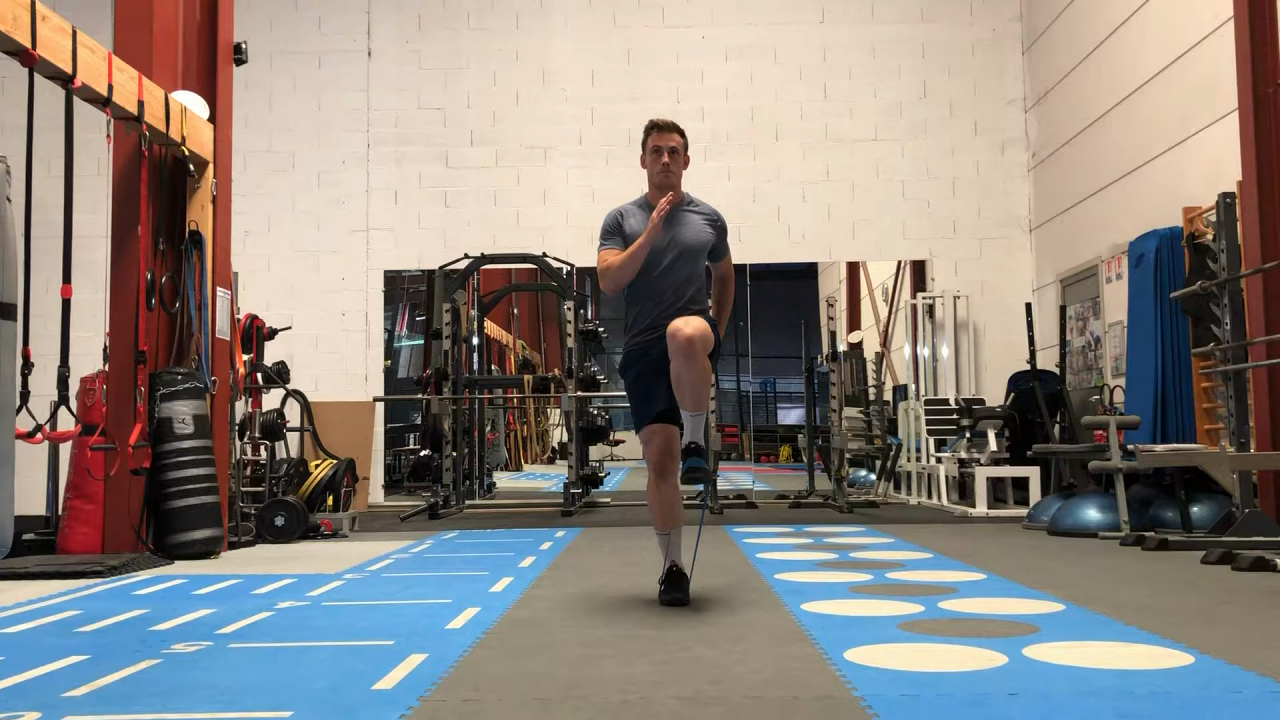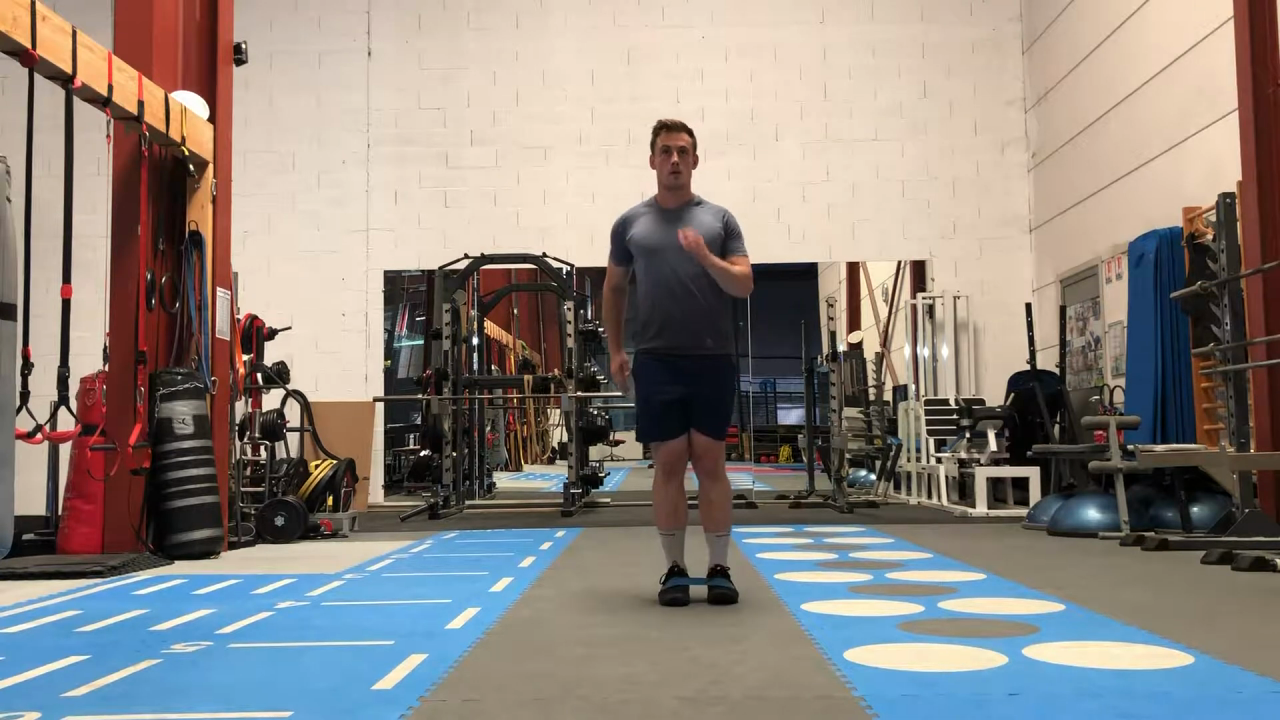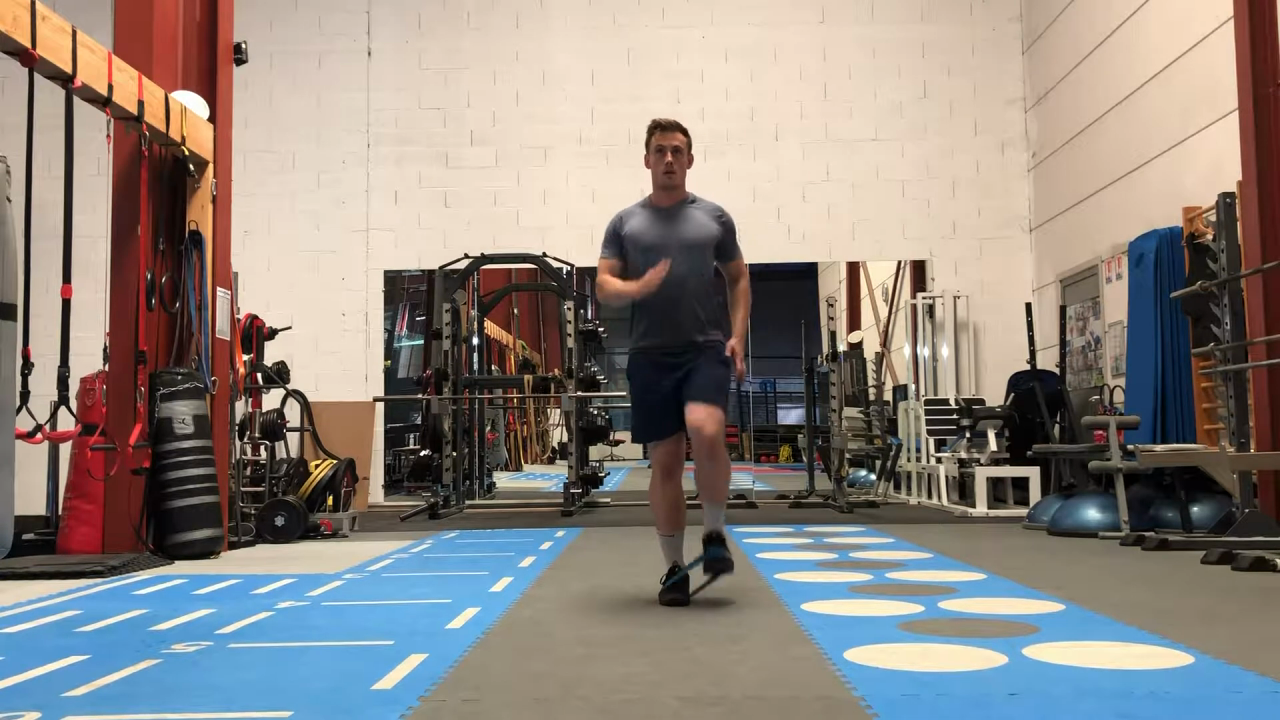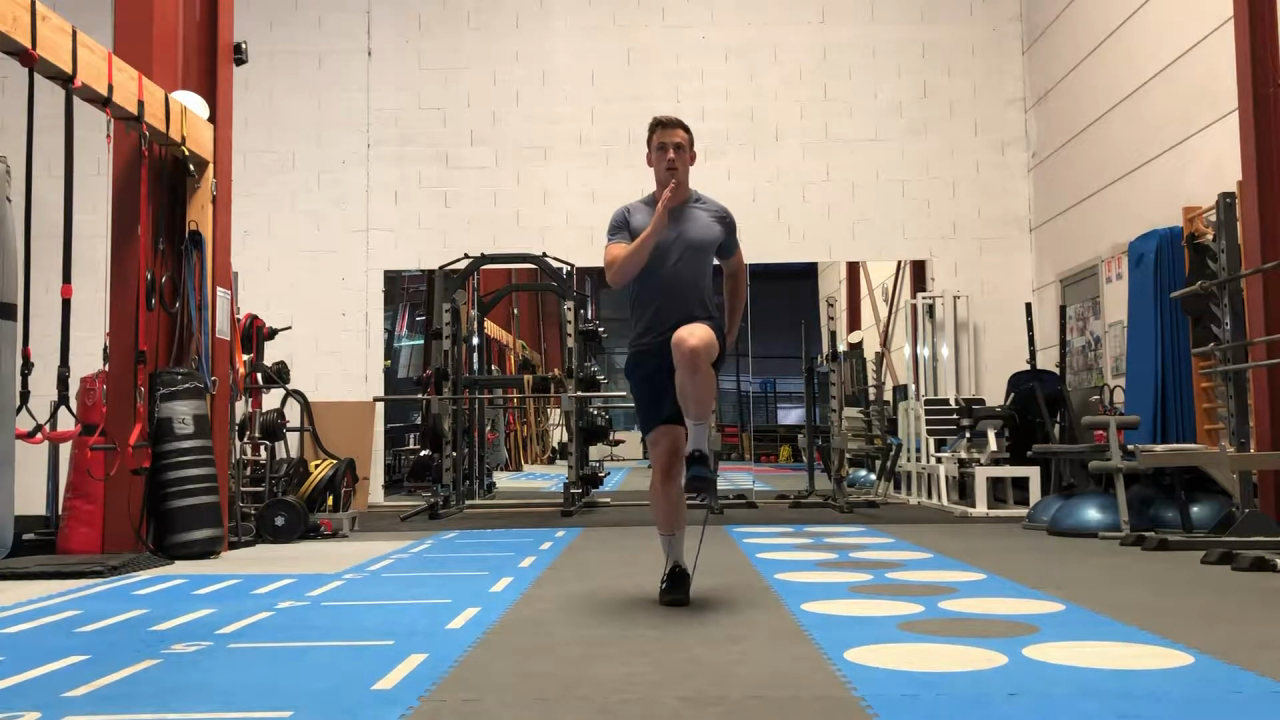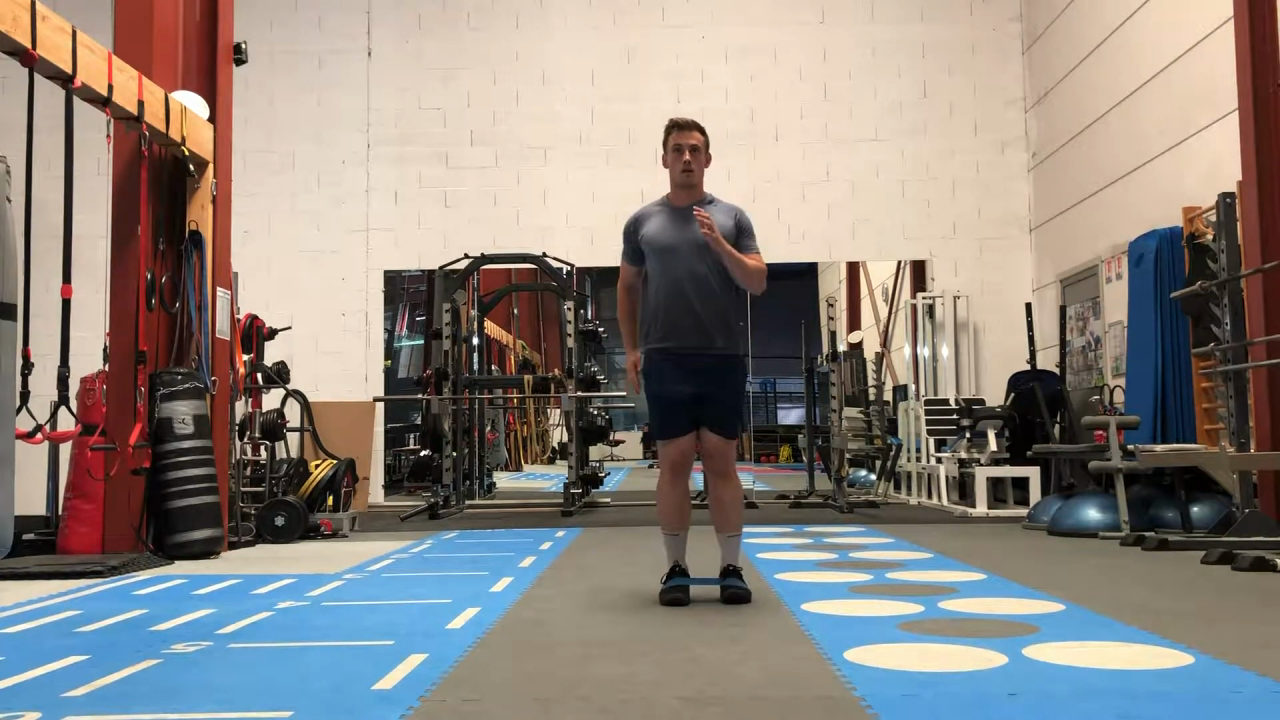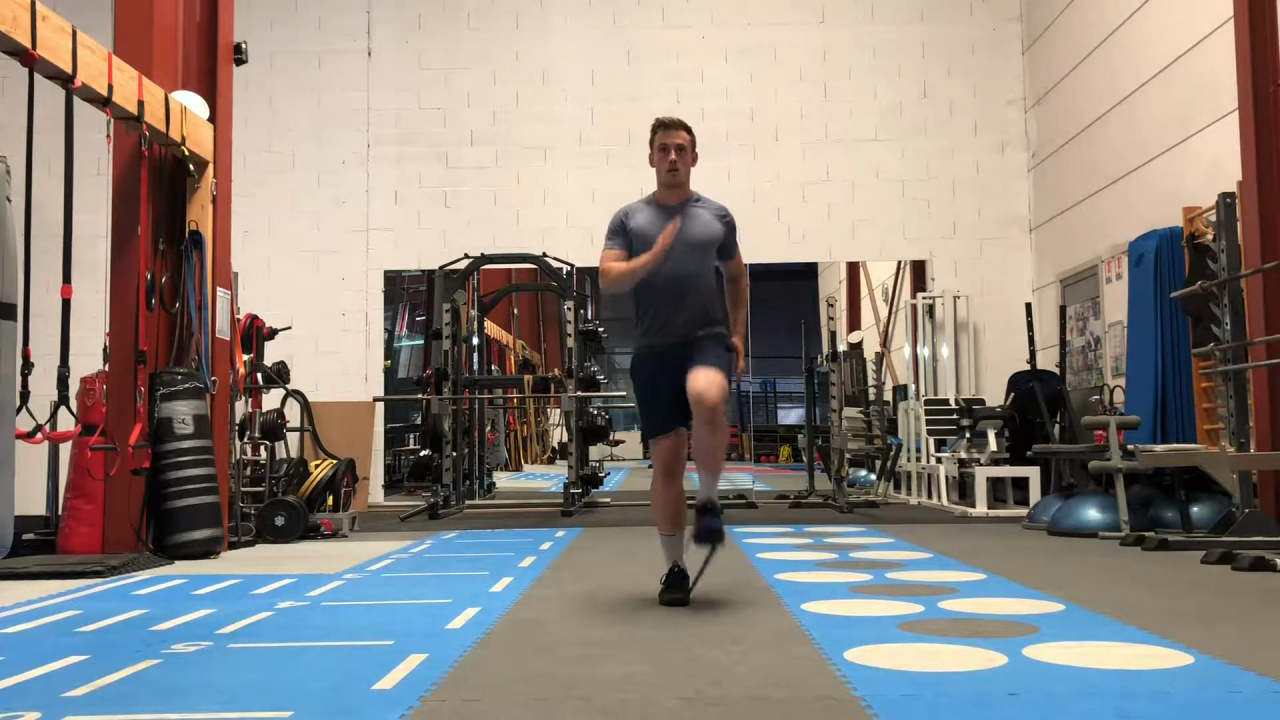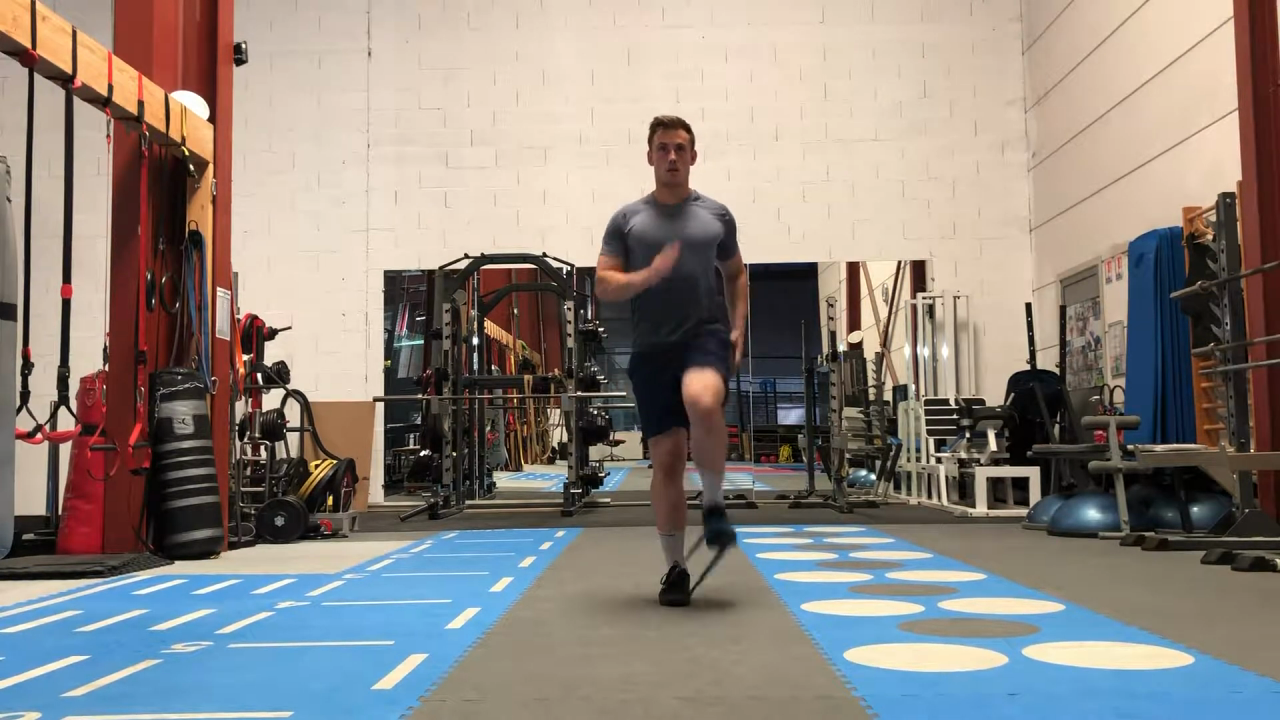
dt=0.7s
person 1, frame 1
left shoulder: (709, 217)
right shoulder: (622, 218)
left elbow: (724, 277)
right elbow: (609, 280)
left wrist: (716, 330)
right wrist: (651, 233)
left hip: (692, 329)
right hip: (643, 348)
left knee: (684, 336)
right knee: (660, 457)
left ankle: (695, 444)
right ankle: (673, 567)
person 1, frame 2
left shoulder: (720, 218)
right shoulder: (630, 223)
left elbow: (744, 283)
right elbow: (613, 288)
left wrist: (708, 257)
right wrist: (615, 351)
left hip: (713, 358)
right hip: (656, 361)
left knee: (710, 463)
right knee: (668, 464)
left ankle: (719, 568)
right ankle: (674, 569)
person 1, frame 3
left shoulder: (715, 216)
right shoulder: (625, 222)
left elbow: (738, 278)
right elbow: (602, 286)
left wrist: (738, 335)
right wrist: (636, 288)
left hip: (704, 347)
right hip: (650, 355)
left knee: (707, 435)
right knee: (665, 461)
left ankle: (714, 534)
right ankle: (674, 567)
person 1, frame 4
left shoulder: (717, 215)
right shoulder: (629, 216)
left elbow: (735, 272)
right elbow: (615, 275)
left wrist: (730, 333)
right wrist: (657, 223)
left hip: (700, 331)
right hip: (648, 349)
left knee: (689, 345)
right knee: (663, 459)
left ankle: (698, 450)
right ankle: (675, 568)
person 1, frame 5
left shoulder: (731, 217)
right shoulder: (642, 222)
left elbow: (757, 281)
right elbow: (627, 287)
left wrist: (719, 244)
right wrist: (631, 349)
left hip: (722, 357)
right hip: (665, 360)
left knee: (721, 462)
right knee: (675, 462)
left ankle: (731, 568)
right ankle: (676, 568)
person 1, frame 6
left shoulder: (718, 215)
right shoulder: (629, 217)
left elbow: (736, 276)
right elbow: (608, 277)
left wrist: (738, 333)
right wrist: (654, 254)
left hip: (707, 340)
right hip: (654, 352)
left knee: (707, 399)
right knee: (666, 462)
left ankle: (708, 499)
right ankle: (674, 568)
person 1, frame 7
left shoulder: (717, 214)
right shoulder: (627, 218)
left elbow: (737, 273)
right elbow: (603, 279)
left wrist: (738, 327)
right wrist: (646, 277)
left hip: (707, 339)
right hip: (652, 352)
left knee: (703, 400)
right knee: (667, 460)
left ankle: (714, 502)
right ankle: (674, 567)
